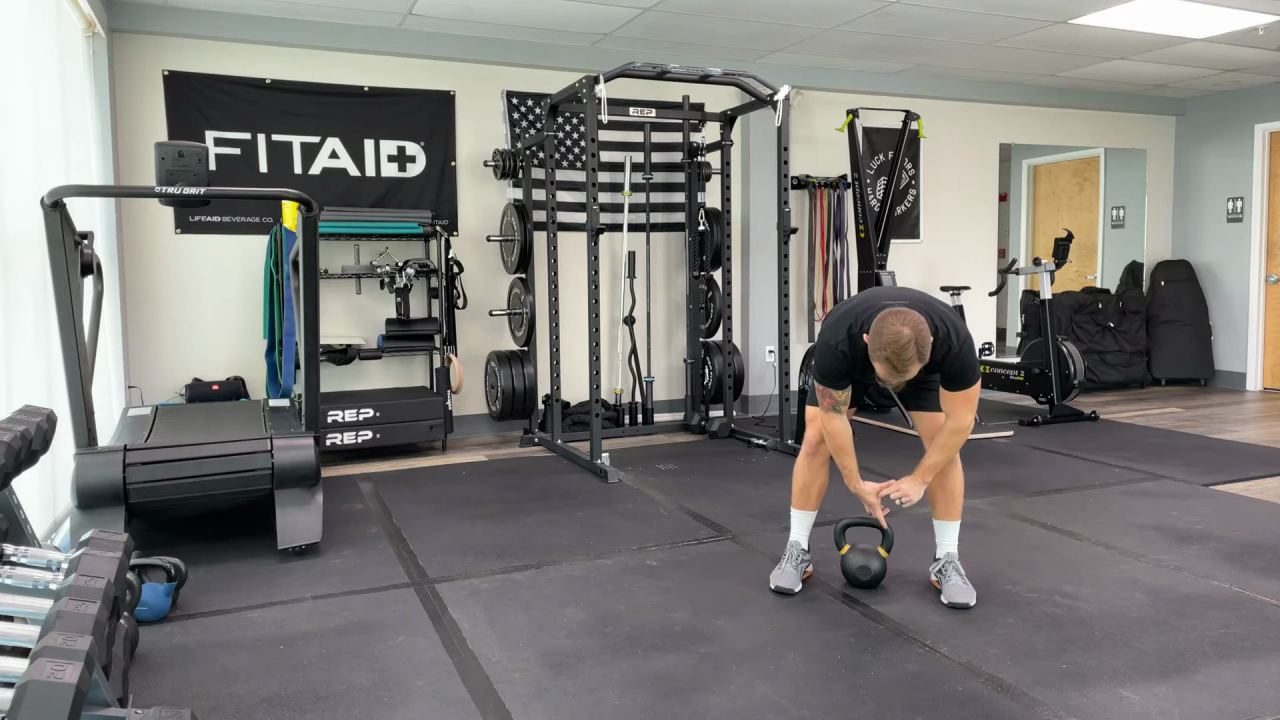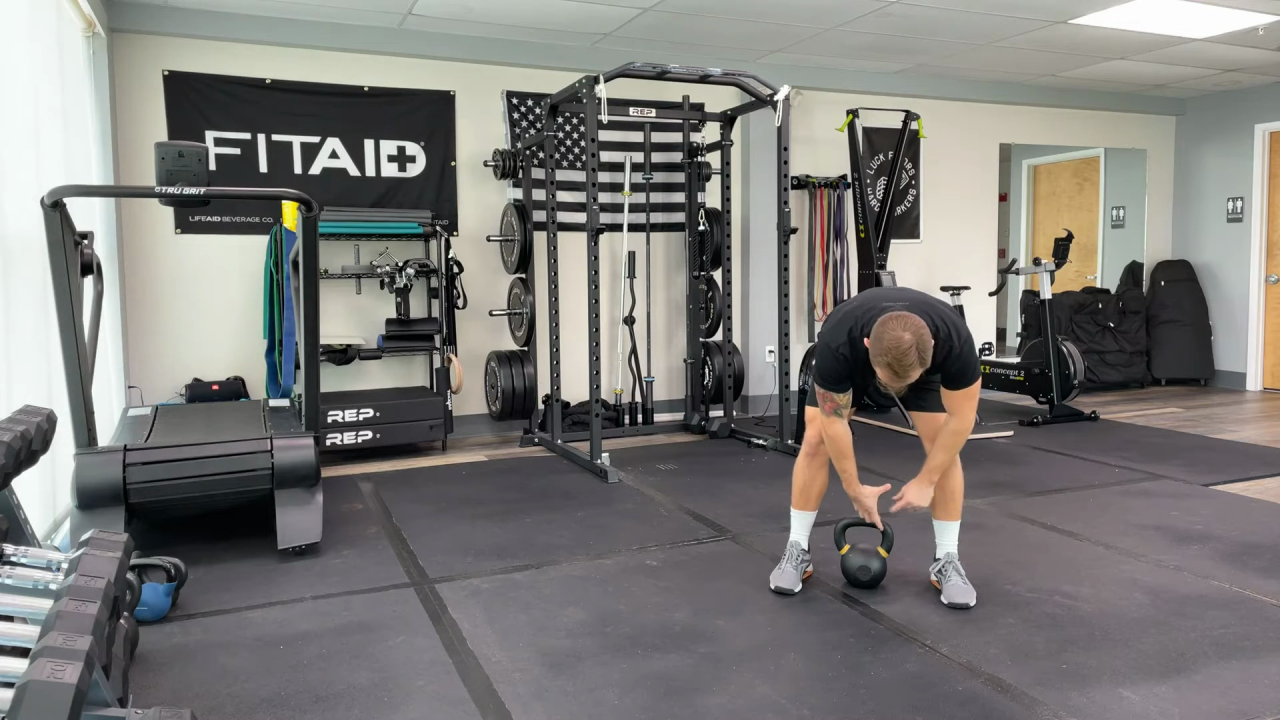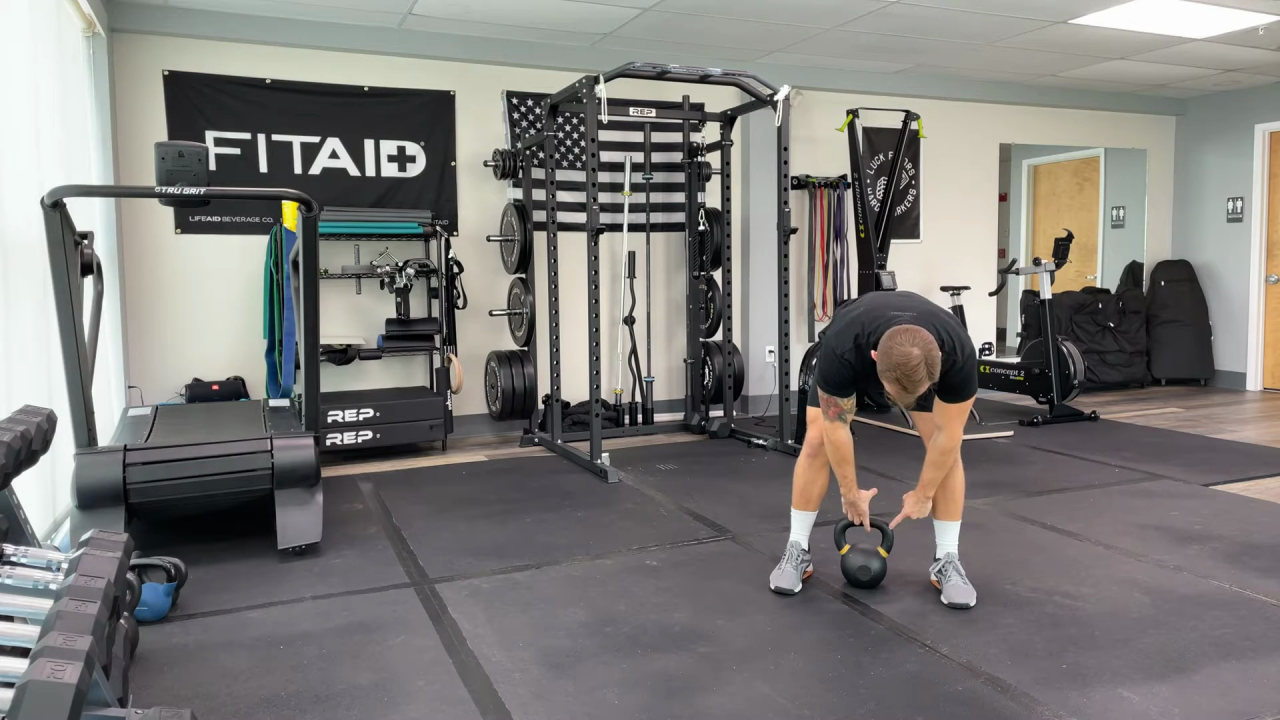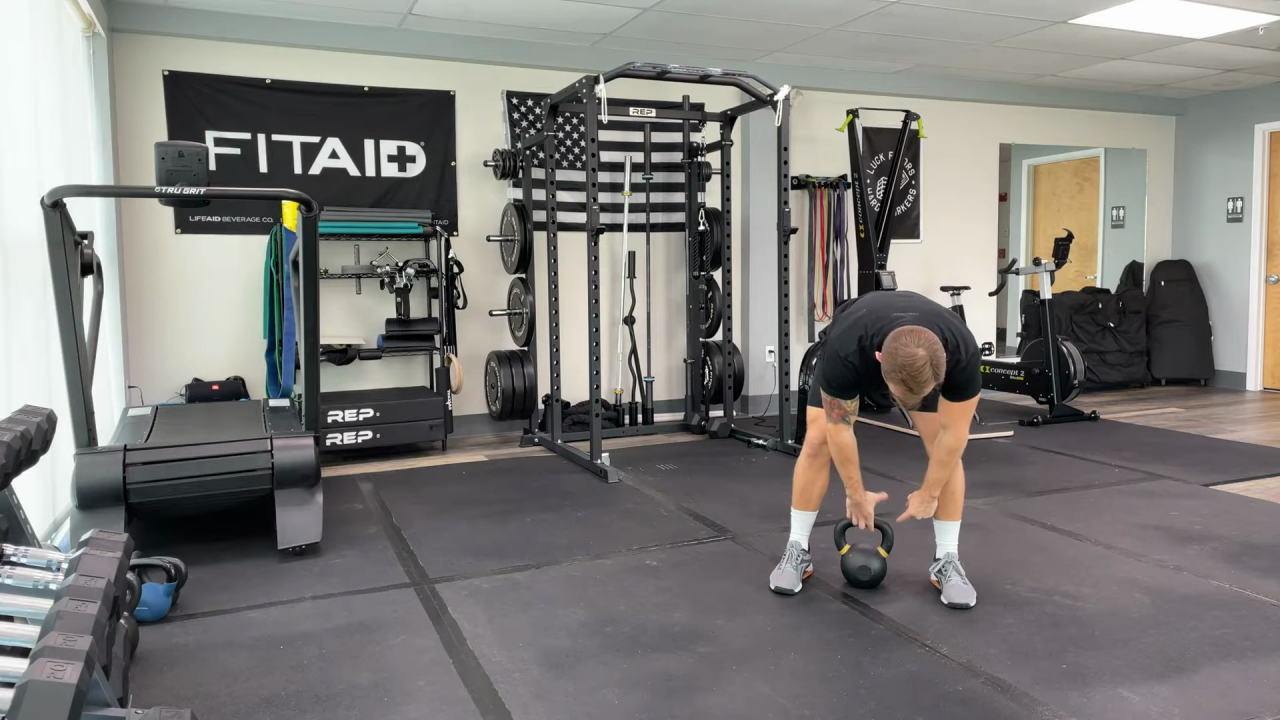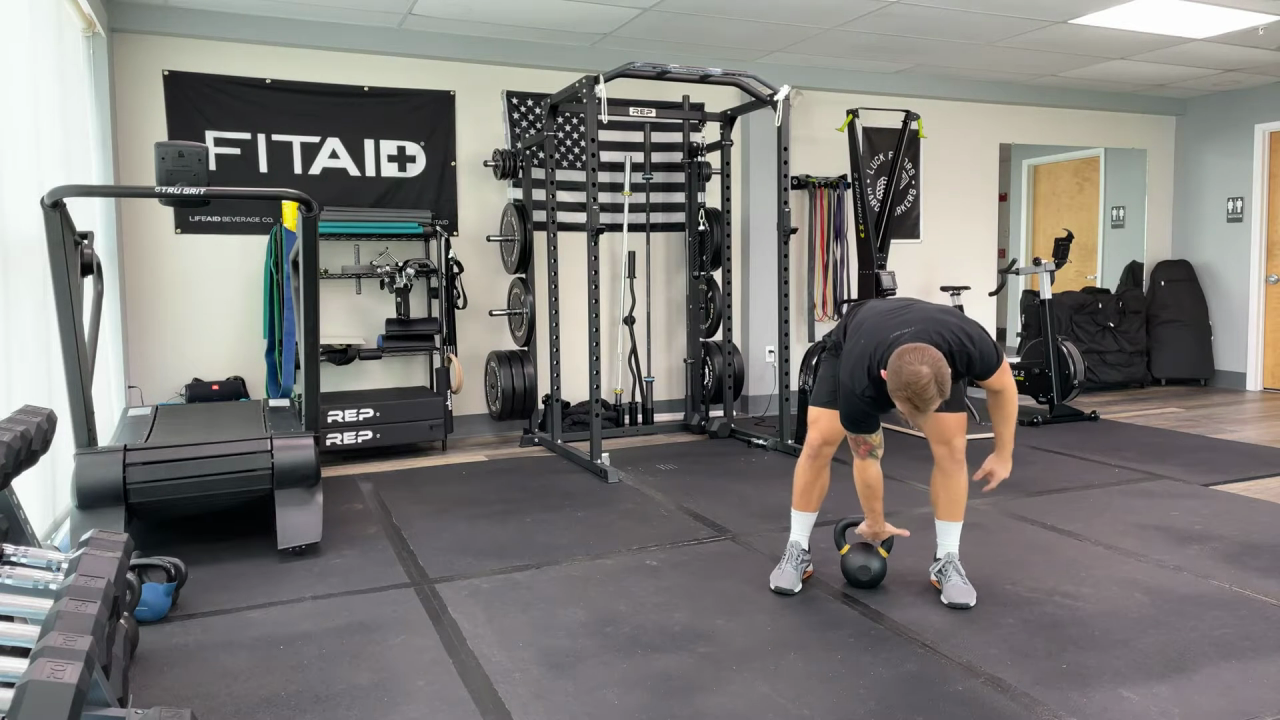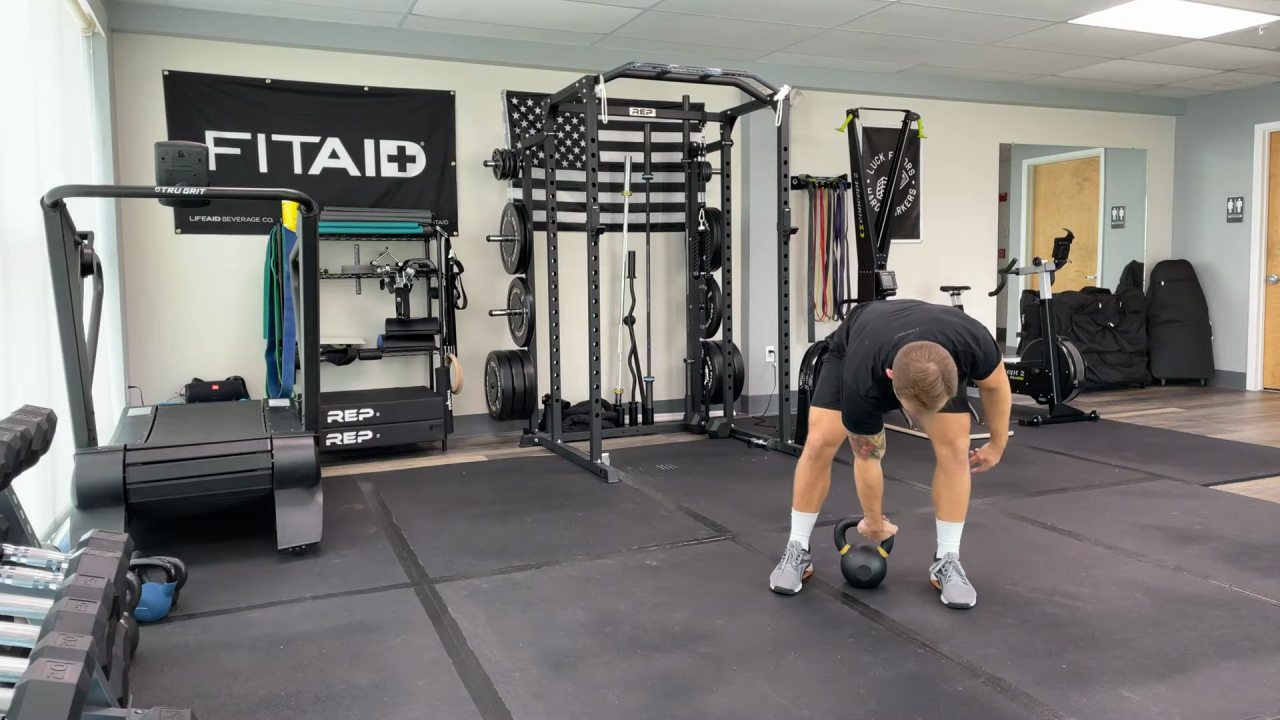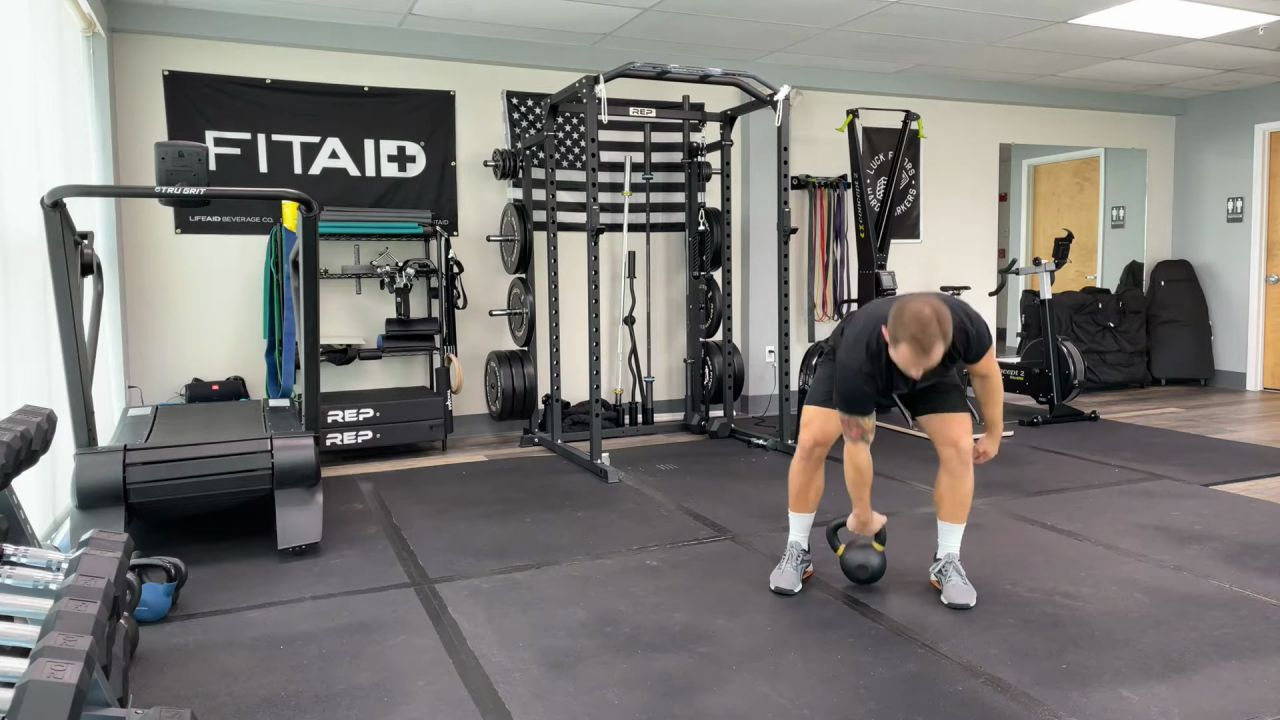
dt=0.4s
person 1, frame 1
left shoulder: (953, 340)
right shoulder: (837, 340)
left elbow: (960, 419)
right elbow: (833, 417)
left wrist: (920, 479)
right wrist: (856, 484)
left hip: (923, 363)
right hip: (852, 361)
left knee: (943, 446)
right knee: (815, 440)
left ankle: (946, 560)
right ankle: (797, 550)
person 1, frame 2
left shoulder: (954, 340)
right shoulder: (837, 343)
left elbow: (961, 417)
right elbow: (833, 421)
left wrist: (926, 480)
right wrist: (854, 488)
left hip: (922, 362)
right hip: (852, 362)
left knee: (942, 443)
right knee: (815, 440)
left ankle: (947, 560)
right ankle: (797, 550)
person 1, frame 3
left shoulder: (957, 353)
right shoulder: (841, 349)
left elbow: (947, 434)
right elbow: (836, 427)
left wrist: (922, 494)
right wrist: (850, 492)
left hip: (924, 361)
right hip: (855, 351)
left knee: (945, 448)
right knee: (817, 441)
left ankle: (947, 560)
right ankle: (797, 550)
person 1, frame 4
left shoulder: (961, 352)
right shoulder: (845, 350)
left elbow: (954, 432)
right elbow: (840, 428)
left wrist: (929, 494)
right wrist: (856, 494)
left hip: (927, 359)
right hip: (854, 346)
left knee: (944, 446)
right knee: (817, 441)
left ankle: (946, 560)
right ankle: (796, 551)
person 1, frame 5
left shoulder: (968, 345)
right shoulder: (859, 382)
left elbow: (1002, 386)
right elbow: (866, 460)
left wrist: (1003, 453)
right wrist: (875, 523)
right hip: (850, 344)
left knee: (951, 445)
right knee: (819, 442)
left ankle: (946, 561)
right ankle: (797, 551)
person 1, frame 6
left shoulder: (971, 345)
right shoulder: (862, 382)
left elbow: (994, 385)
right elbow: (867, 459)
left wrist: (998, 442)
right wrist: (873, 522)
right hip: (853, 346)
left knee: (954, 447)
right knee: (820, 443)
left ankle: (947, 561)
right ankle: (797, 551)
person 1, frame 7
left shoulder: (965, 325)
right shoulder: (856, 358)
left elbow: (986, 372)
right elbow: (857, 444)
left wrist: (994, 432)
right wrist: (862, 512)
right hip: (846, 357)
left knee: (959, 447)
right knee: (811, 443)
left ankle: (947, 561)
right ankle: (797, 551)
